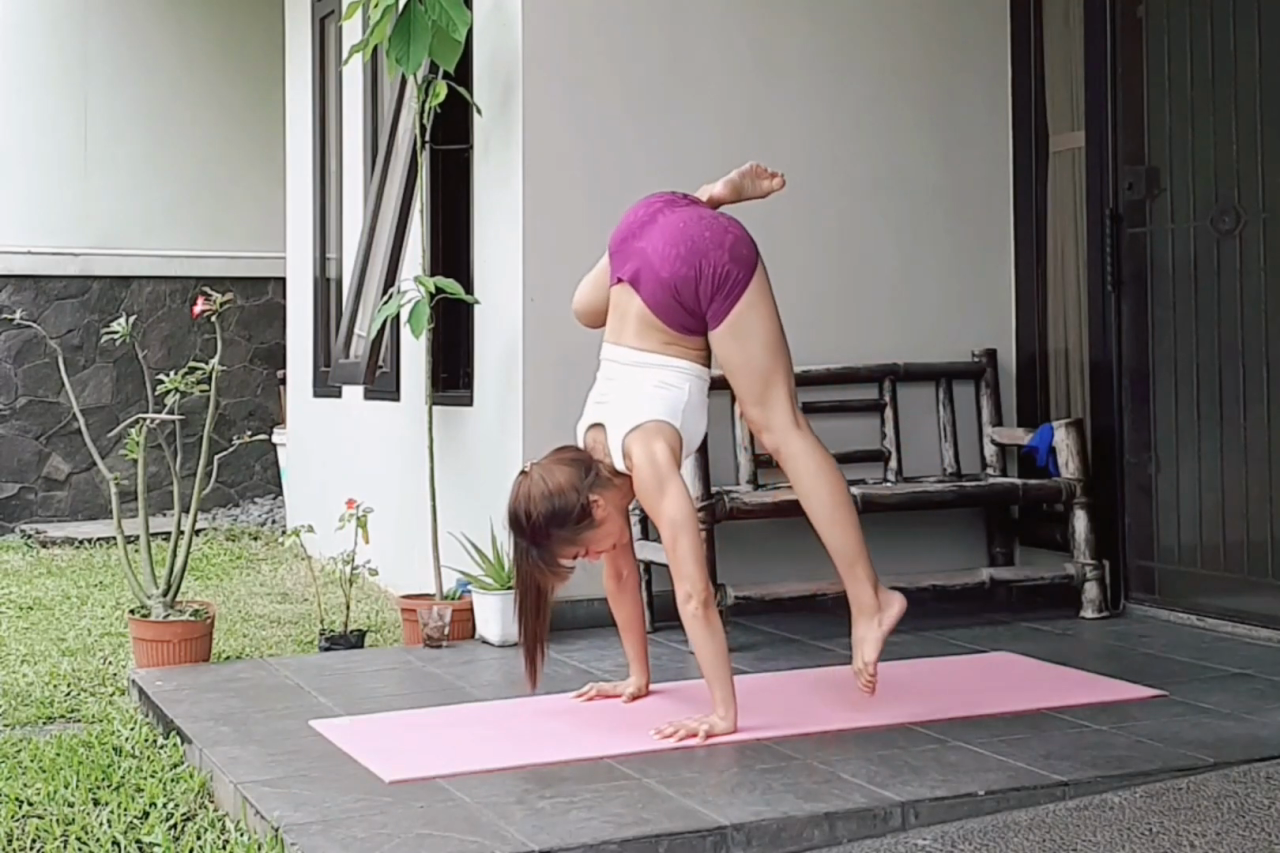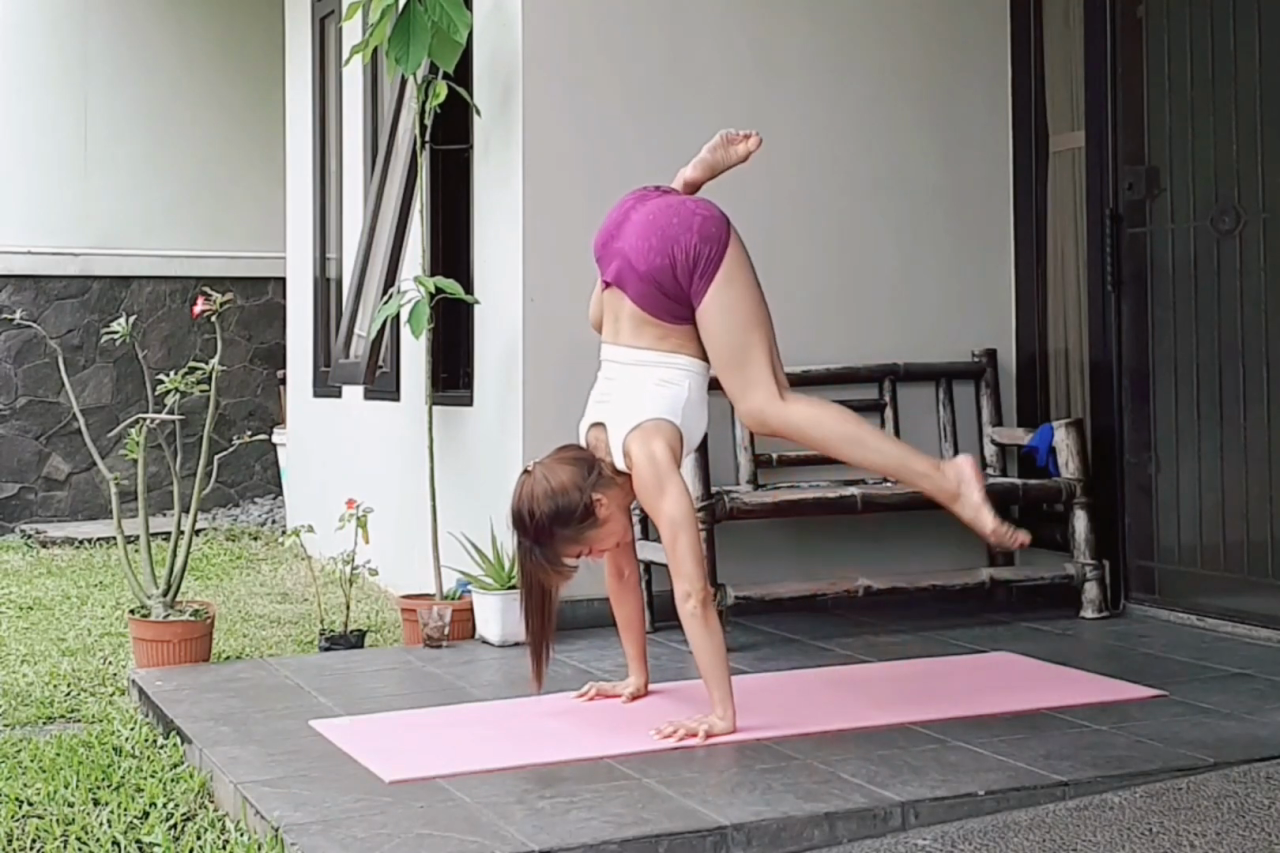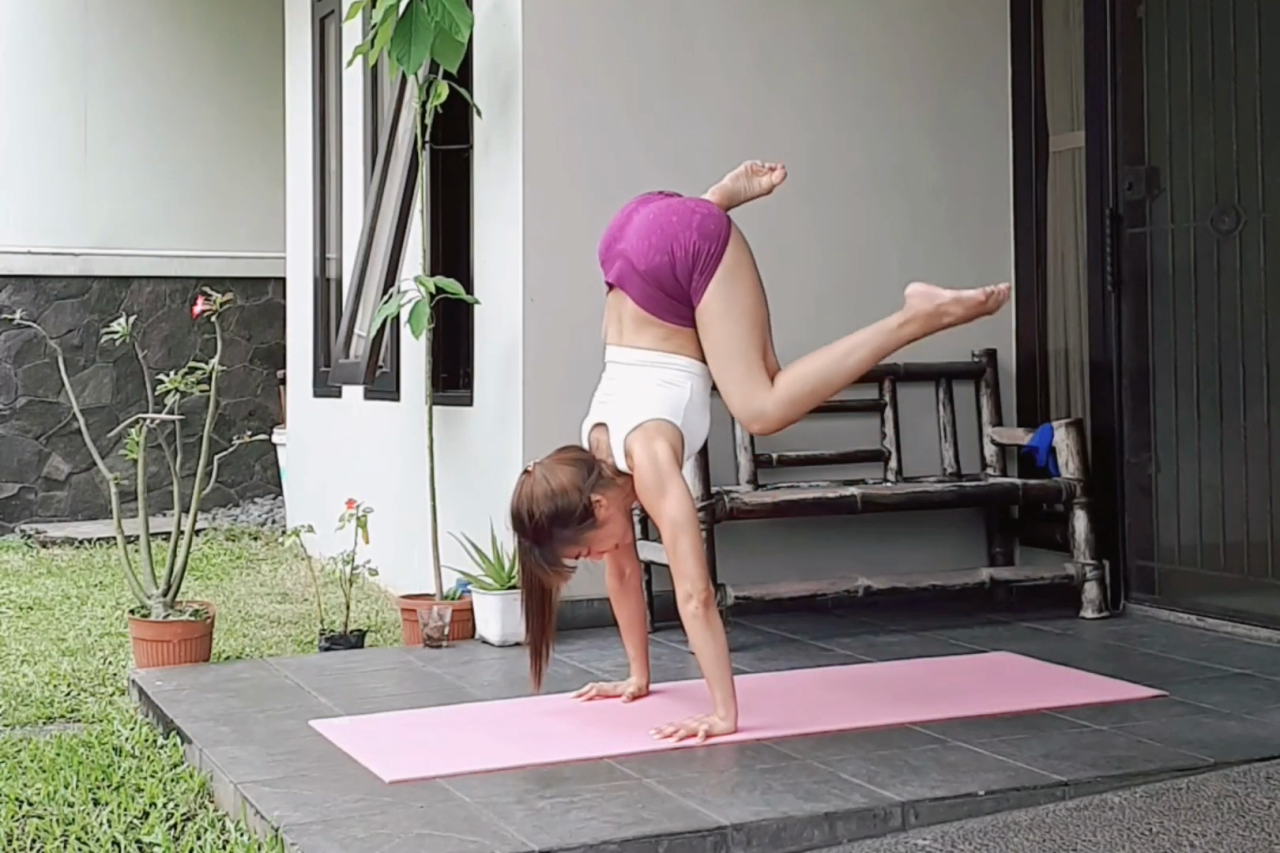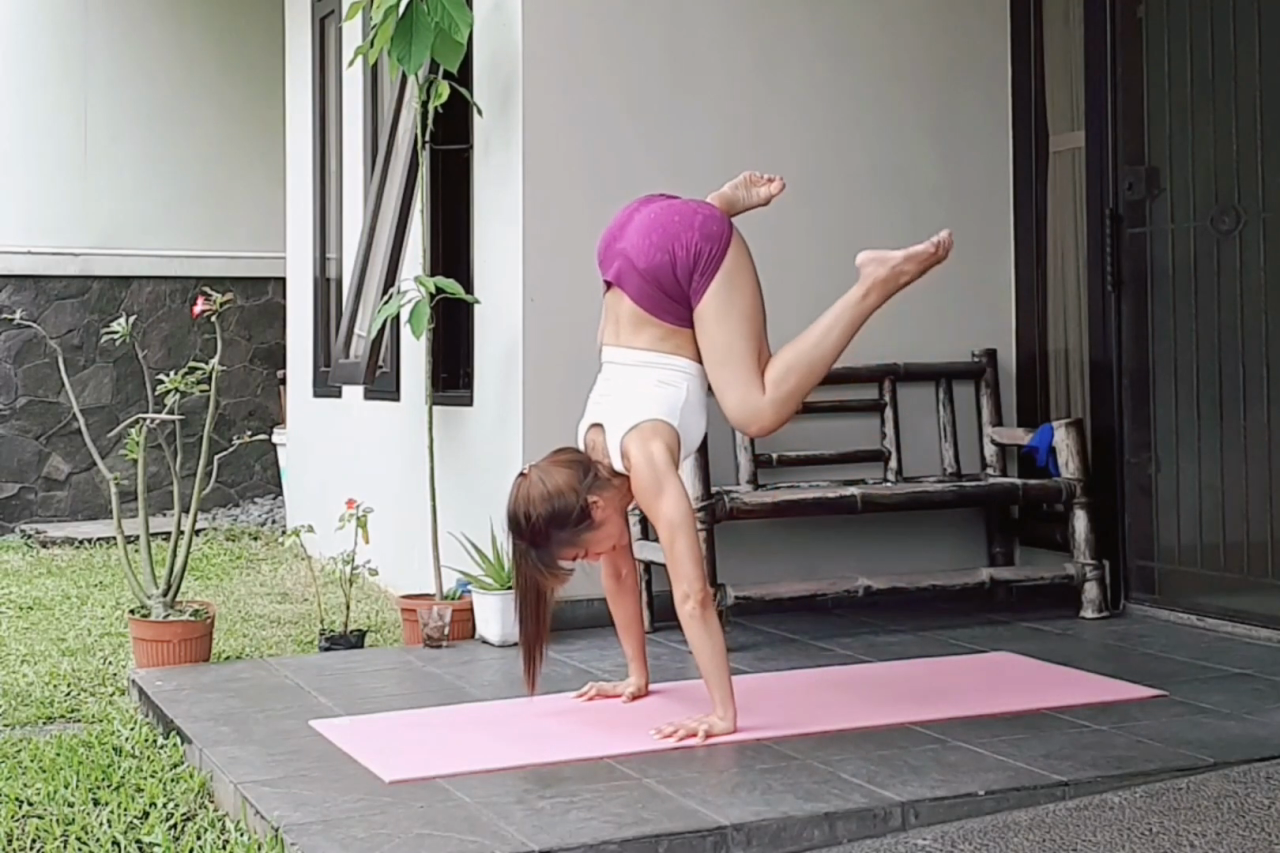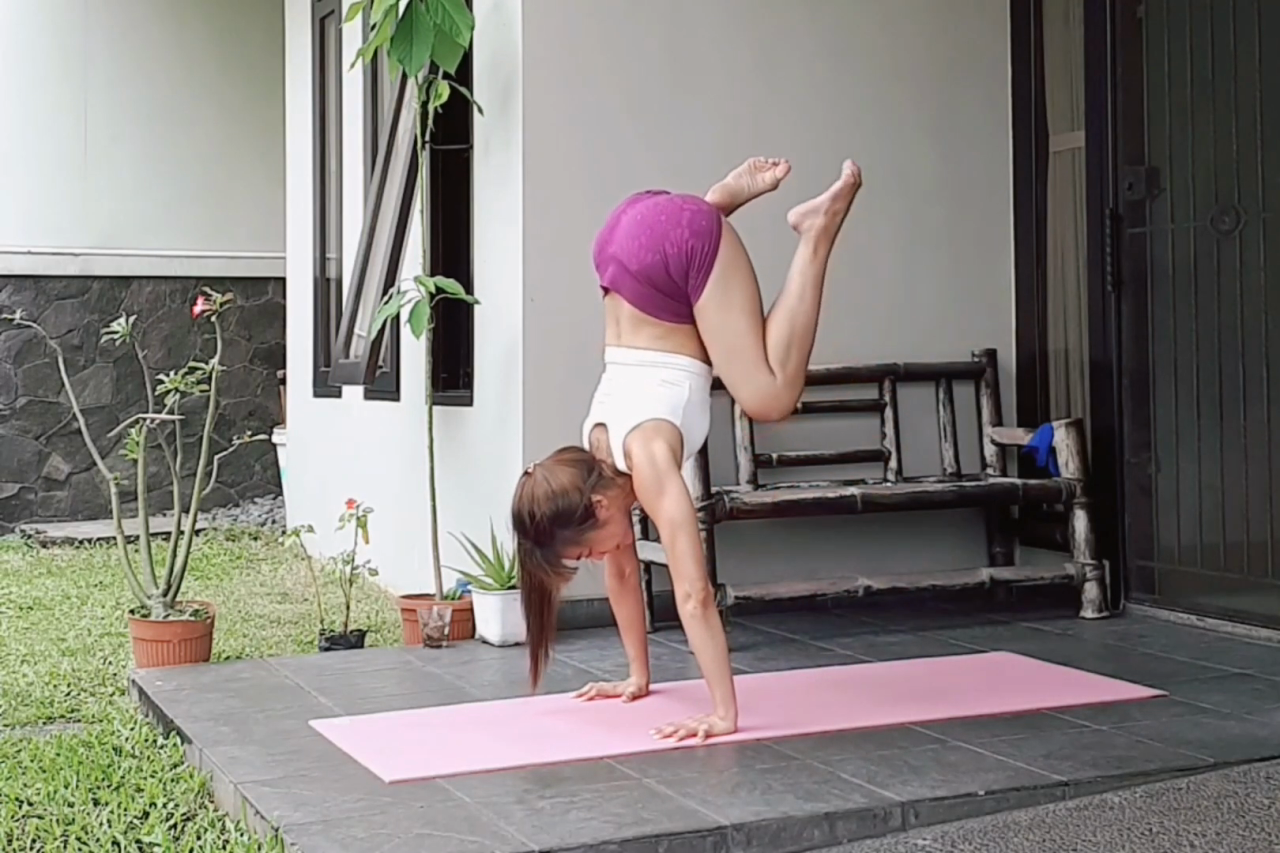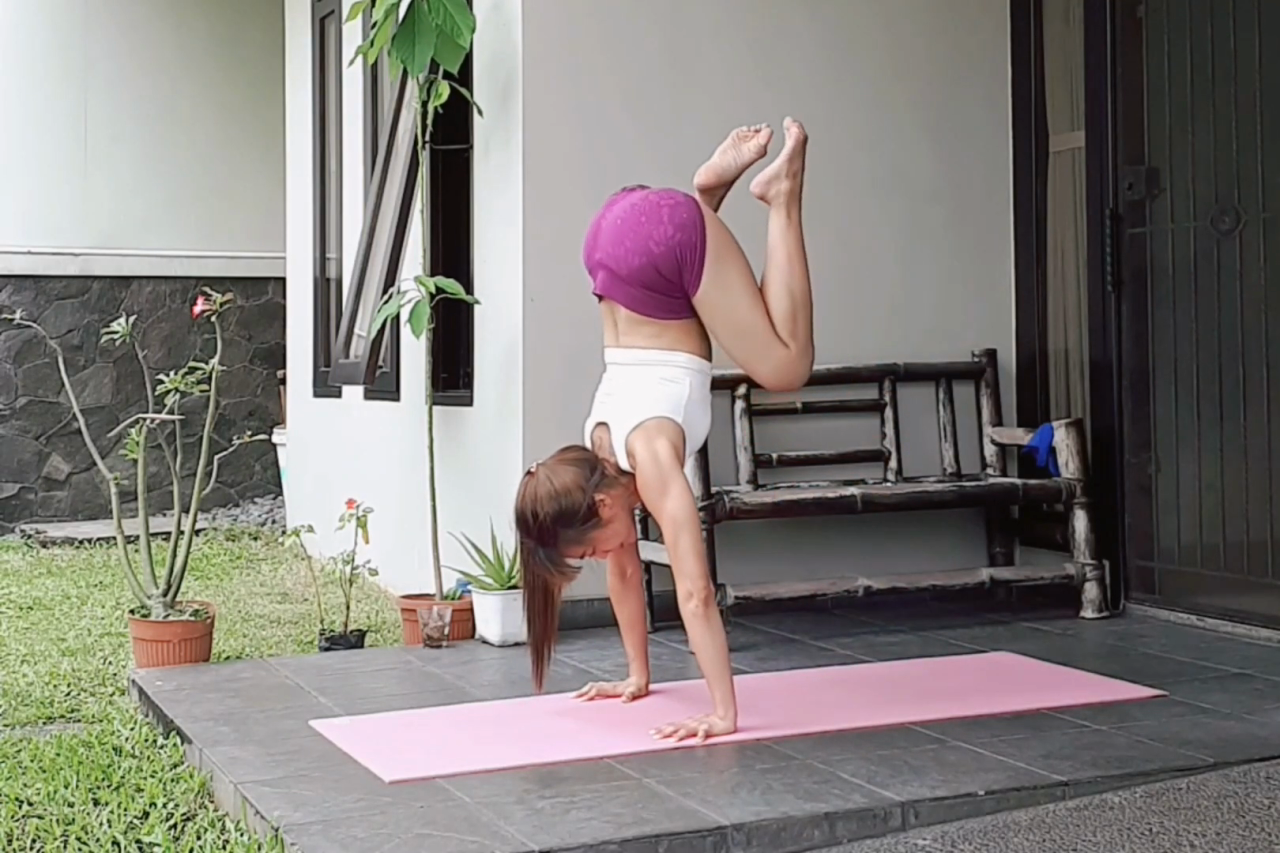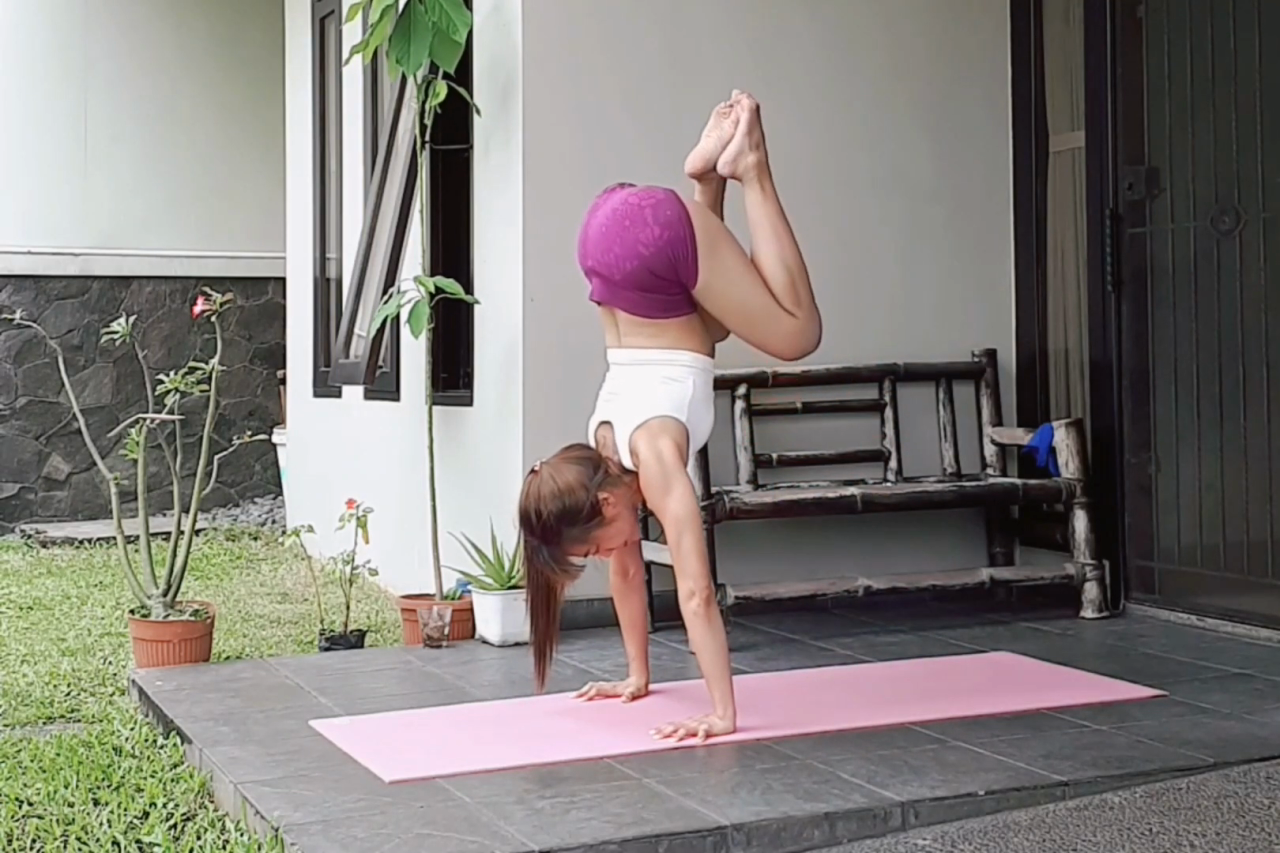
dt=0.4s
person 1, frame 1
left shoulder: (643, 459)
right shoulder: (594, 460)
left elbow: (694, 596)
right elbow: (621, 573)
left wrist: (723, 712)
right wrist: (637, 677)
left hip: (704, 256)
left knee: (779, 430)
right knee: (587, 310)
person 1, frame 2
left shoulder: (644, 456)
right shoulder: (594, 455)
left elbow: (692, 593)
right elbow: (621, 573)
left wrist: (721, 712)
right wrist: (636, 676)
left knee: (772, 409)
left ankle: (945, 481)
person 1, frame 3
left shoulder: (645, 456)
right shoulder: (597, 456)
left elbow: (694, 594)
right elbow: (623, 572)
left wrist: (724, 712)
right wrist: (637, 675)
left ankle: (922, 317)
right ankle: (723, 196)
person 1, frame 4
left shoulder: (642, 456)
right shoulder: (594, 453)
left elbow: (693, 595)
right elbow: (620, 573)
left wrist: (724, 712)
right wrist: (636, 677)
left ankle: (878, 281)
right ankle: (723, 203)
person 1, frame 5
left shoulder: (645, 457)
right shoulder: (599, 456)
left elbow: (694, 595)
right elbow: (623, 574)
left wrist: (725, 713)
right wrist: (638, 677)
left ankle: (819, 230)
right ankle: (720, 201)
person 1, frame 6
left shoulder: (647, 456)
right shoulder: (603, 460)
left elbow: (695, 593)
right elbow: (625, 572)
left wrist: (723, 712)
right wrist: (638, 676)
left ankle: (781, 194)
right ankle: (711, 185)
person 1, frame 7
left shoulder: (651, 455)
right shoulder: (606, 459)
left elbow: (696, 593)
right elbow: (628, 571)
left wrist: (722, 713)
right wrist: (637, 676)
left ankle: (744, 167)
